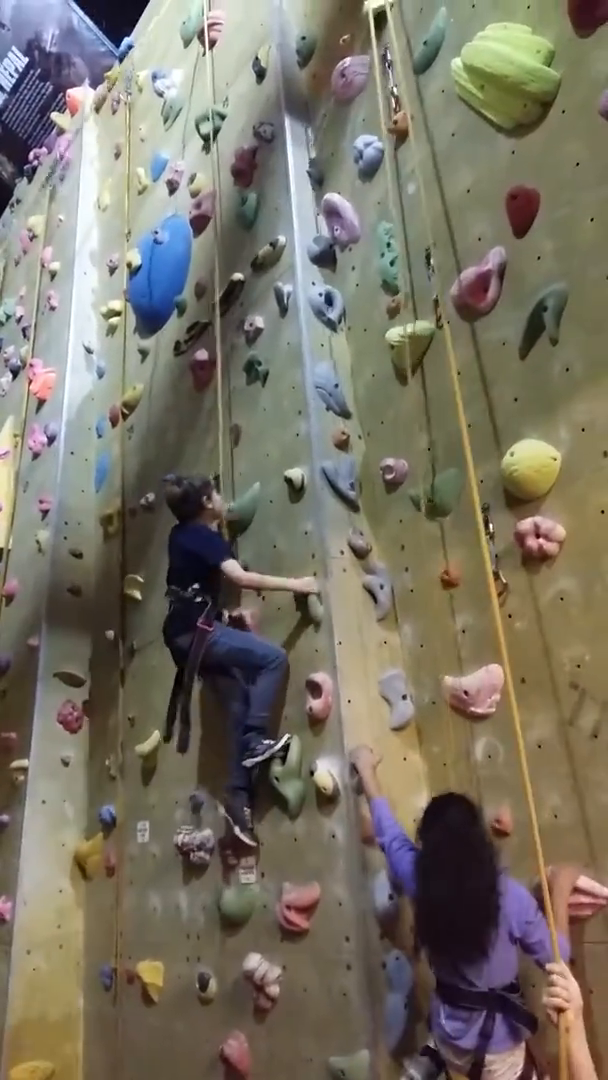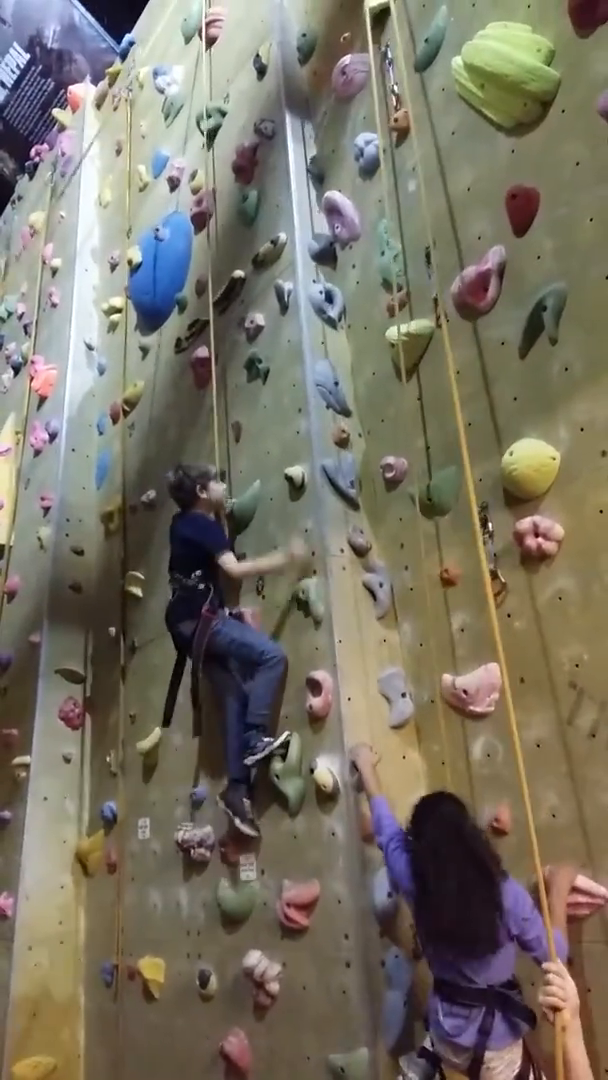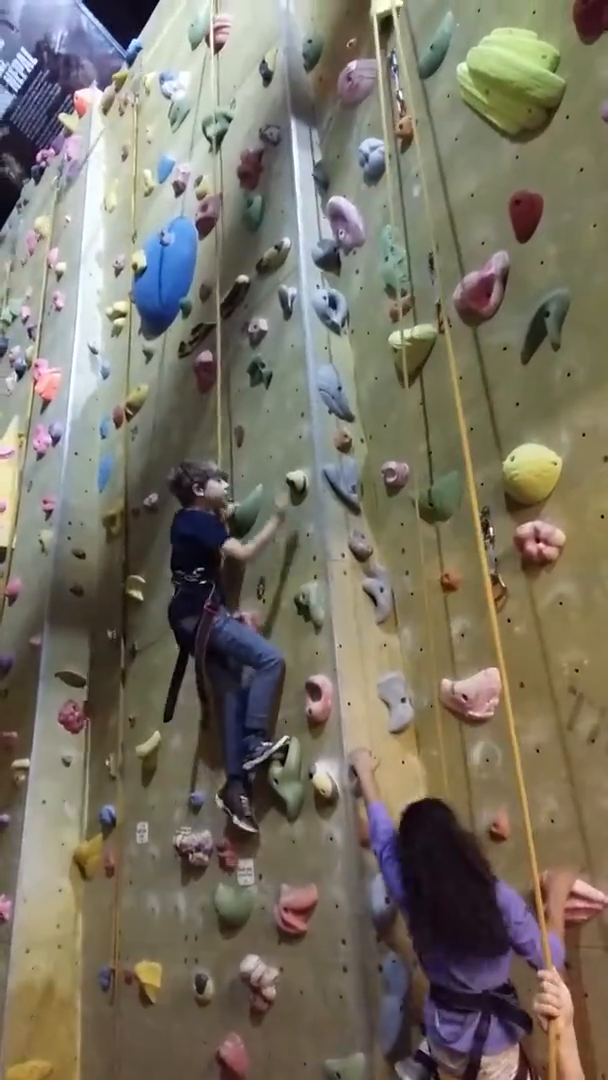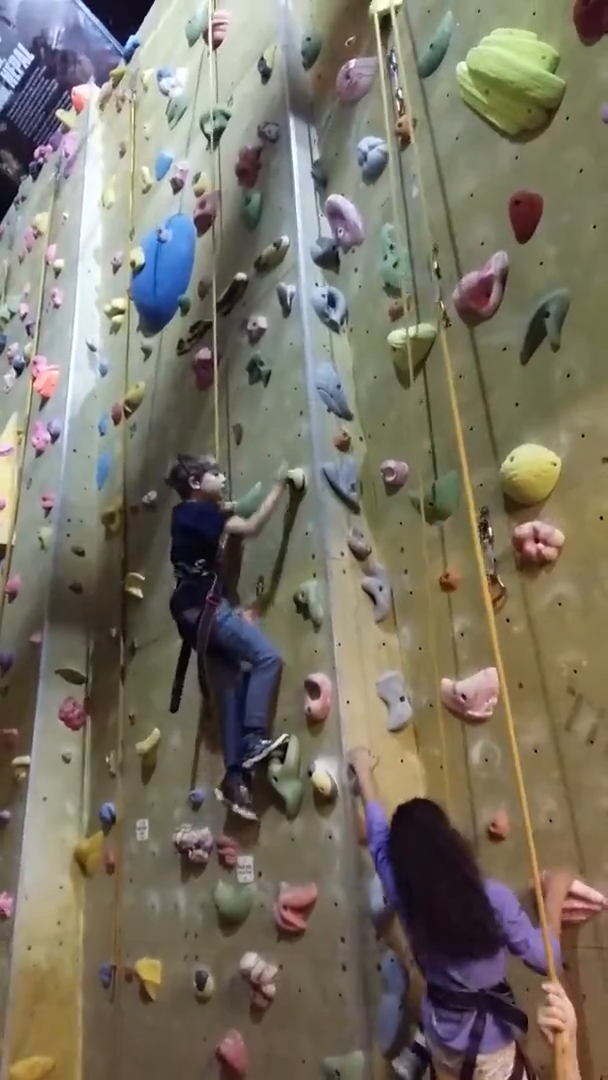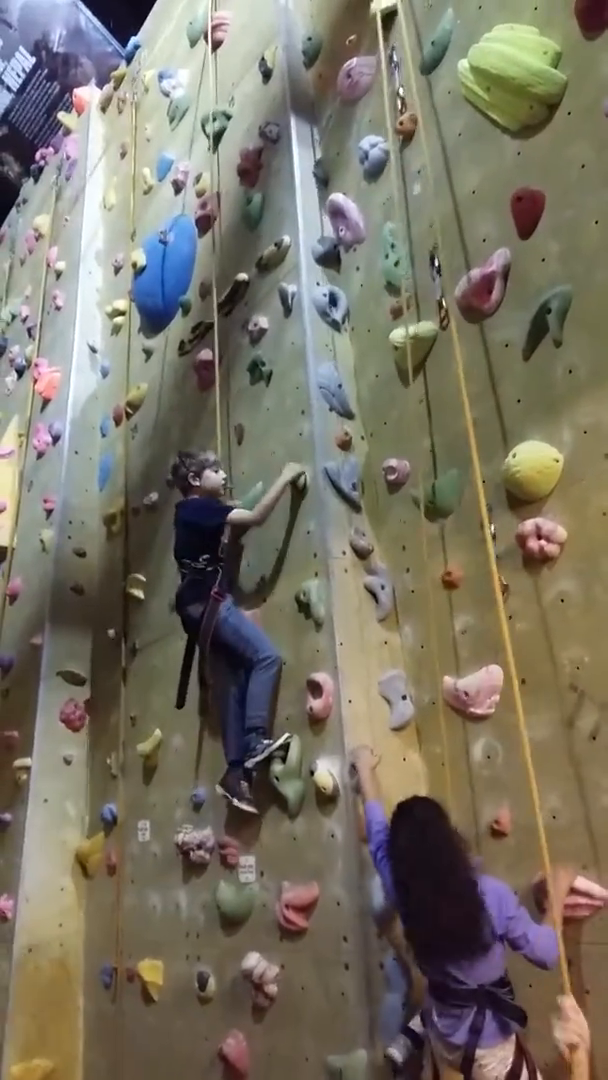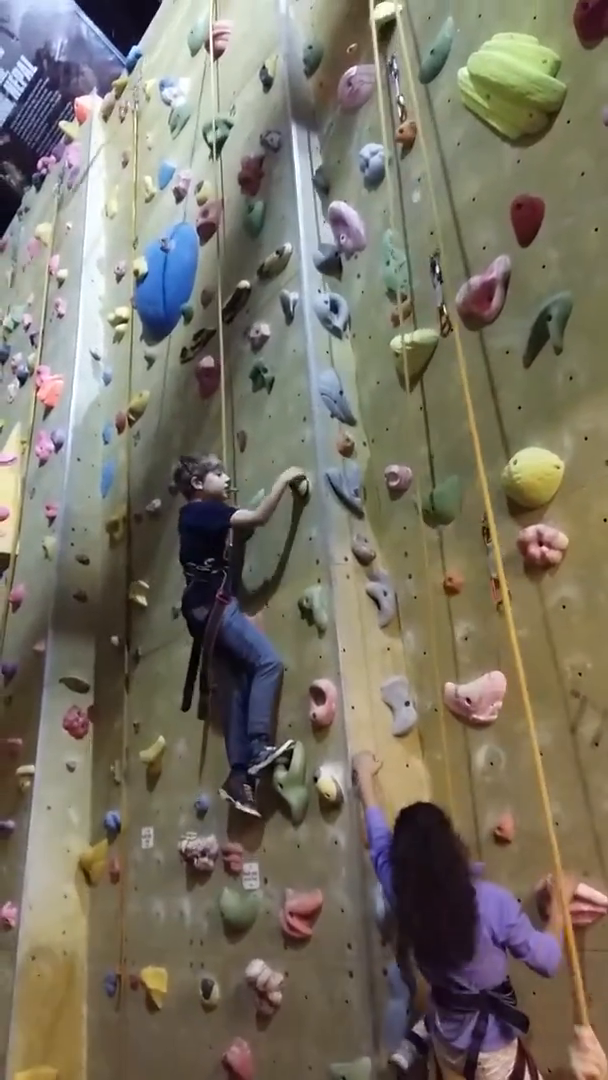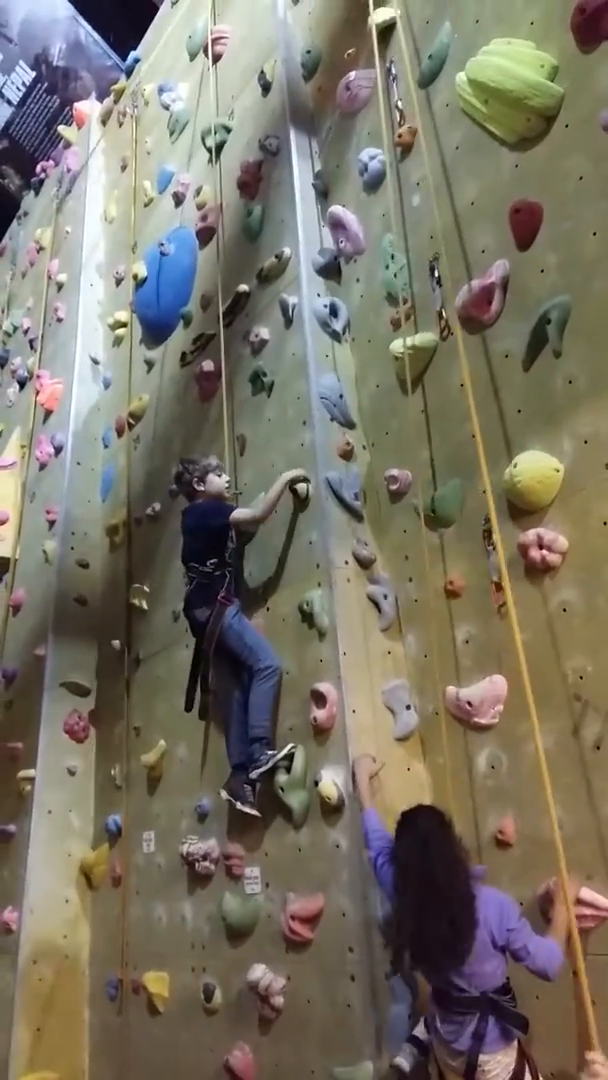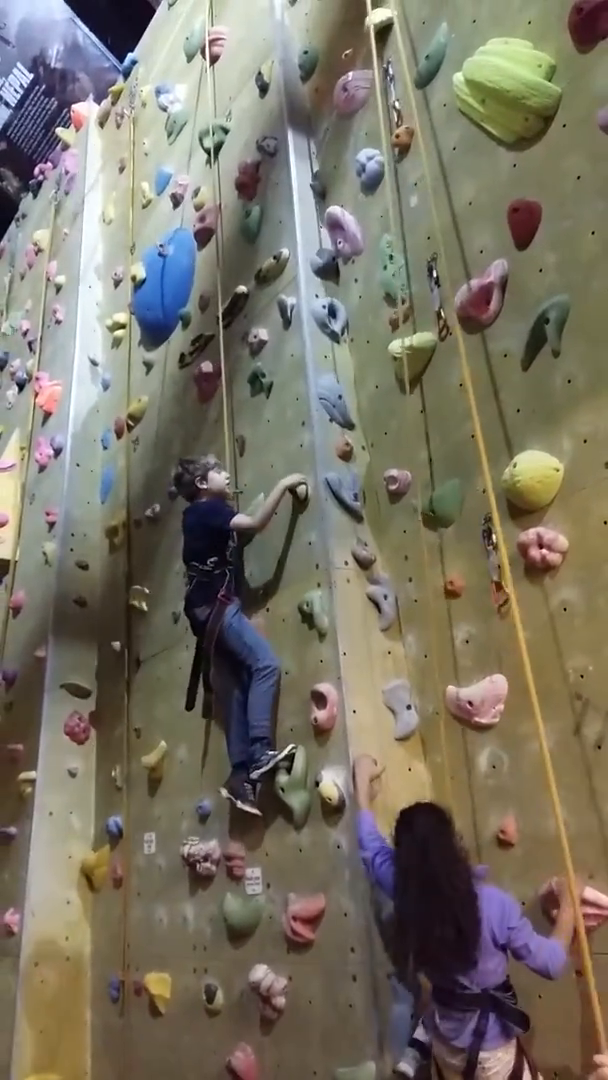
dt=0.1s
person 1, frame 1
left shoulder: (183, 534)
right shoulder: (206, 537)
right elbow: (241, 577)
left wrist: (219, 525)
right wrist: (295, 584)
left hip: (187, 633)
right hip: (198, 631)
left knee: (241, 701)
right knee: (274, 658)
left ankle: (238, 795)
right ankle: (255, 739)
person 1, frame 2
left shoulder: (185, 522)
right shoulder: (203, 525)
right elbow: (235, 570)
left wrist: (221, 517)
right wrist: (286, 559)
left hip: (192, 620)
right hip: (202, 618)
left knee: (235, 695)
right knee: (272, 656)
left ankle: (237, 788)
right ankle: (256, 739)
person 1, frame 3
left shoulder: (189, 520)
right shoulder: (202, 521)
right elbow: (243, 553)
left wrist: (223, 517)
right wrist: (277, 519)
left hip: (193, 617)
right hip: (204, 614)
left knee: (234, 691)
right knee: (270, 659)
left ankle: (236, 784)
right ankle: (254, 742)
person 1, frame 4
left shoulder: (190, 513)
right shoulder: (200, 512)
left elbow: (222, 530)
right elbow: (251, 528)
left wrist: (223, 512)
right wrist: (278, 488)
left hip: (196, 606)
right hip: (204, 605)
left knee: (233, 684)
right knee: (267, 657)
left ankle: (234, 776)
right ankle: (253, 741)
person 1, frame 5
left shoulder: (192, 510)
right shoulder: (201, 508)
right elbow: (254, 517)
left wrist: (224, 508)
right wrist: (284, 478)
left hip: (201, 603)
right hip: (209, 601)
left knee: (237, 679)
right knee: (267, 656)
left ankle: (236, 771)
right ankle: (255, 741)
person 1, frame 6
left shoulder: (197, 514)
right shoulder: (205, 511)
right elbow: (258, 518)
left wrist: (226, 502)
right wrist: (284, 479)
left hip: (207, 605)
right hip: (213, 604)
left knee: (242, 683)
right knee: (269, 662)
left ankle: (239, 775)
right ankle: (259, 748)
person 1, frame 7
left shoulder: (200, 514)
right shoulder: (207, 511)
right elbow: (257, 516)
left wrist: (226, 501)
right wrist: (285, 479)
left hip: (209, 607)
right hip: (215, 605)
left knee: (242, 684)
right knee: (267, 665)
left ankle: (239, 775)
right ankle: (259, 752)
person 1, frame 8
left shoulder: (202, 513)
right shoulder: (208, 510)
right elbow: (255, 524)
right wrist: (282, 486)
left hip: (211, 604)
right hip: (215, 603)
left knee: (242, 683)
right knee: (266, 665)
left ankle: (240, 774)
right ankle: (260, 754)
person 2, frame 1
left shoulder: (419, 884)
right shoulder: (511, 896)
left elbow: (388, 832)
right elbow: (554, 957)
left wrist: (366, 769)
right wrist: (560, 894)
left hip: (448, 1041)
right hip: (498, 1052)
person 2, frame 2
left shoulder: (415, 883)
right shoulder: (507, 893)
left elbow: (387, 830)
right elbow: (552, 954)
left wrist: (366, 768)
right wrist: (558, 893)
left hip: (446, 1038)
right hip: (496, 1049)
person 2, frame 3
left shoulder: (408, 893)
right shoulder: (498, 898)
left elbow: (383, 835)
right elbow: (549, 959)
left wrist: (364, 772)
right wrist: (556, 898)
left hip: (442, 1044)
person 2, frame 4
left shoulder: (402, 892)
right shoulder: (493, 897)
left elbow: (379, 834)
right elbow: (544, 959)
left wrist: (363, 771)
right wrist: (554, 897)
left hip: (440, 1043)
right hip: (488, 1052)
person 2, frame 5
left shoulder: (400, 889)
right shoulder: (492, 894)
left elbow: (378, 831)
right elbow: (545, 953)
left wrist: (364, 770)
right wrist: (558, 892)
left hip: (442, 1040)
right hip: (489, 1048)
left ankle: (411, 1041)
person 2, frame 6
left shoulder: (402, 894)
right shoulder: (493, 901)
left elbow: (378, 836)
right elbow: (546, 960)
left wrist: (364, 775)
right wrist: (560, 900)
left hip: (445, 1044)
right hip: (491, 1053)
left ankle: (414, 1046)
person 2, frame 7
left shoulder: (402, 893)
right shoulder: (494, 905)
left elbow: (376, 840)
right elbow: (547, 964)
left wrist: (362, 778)
right wrist: (562, 905)
left hip: (446, 1047)
left ankle: (416, 1048)
person 2, frame 8
left shoulder: (403, 890)
right shoulder: (494, 904)
left elbow: (369, 841)
right elbow: (550, 963)
left wrist: (362, 779)
right wrist: (568, 906)
left hip: (444, 1045)
right hip: (490, 1053)
left ankle: (417, 1054)
